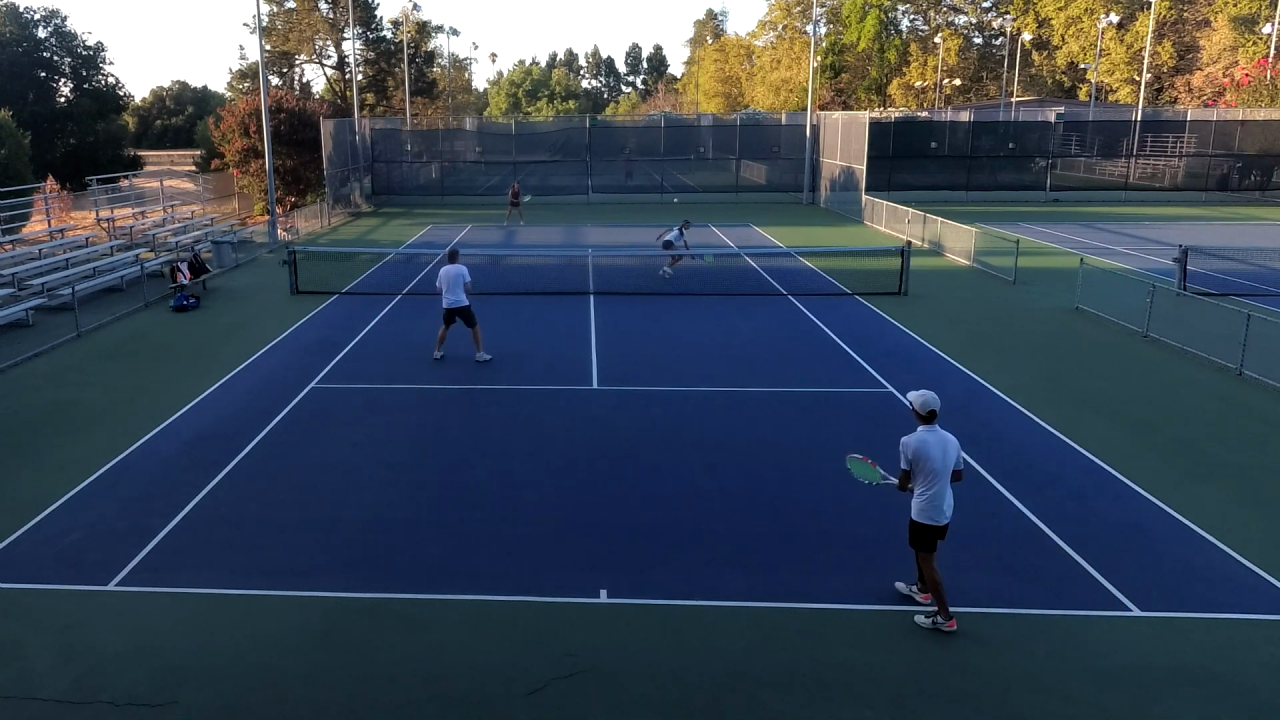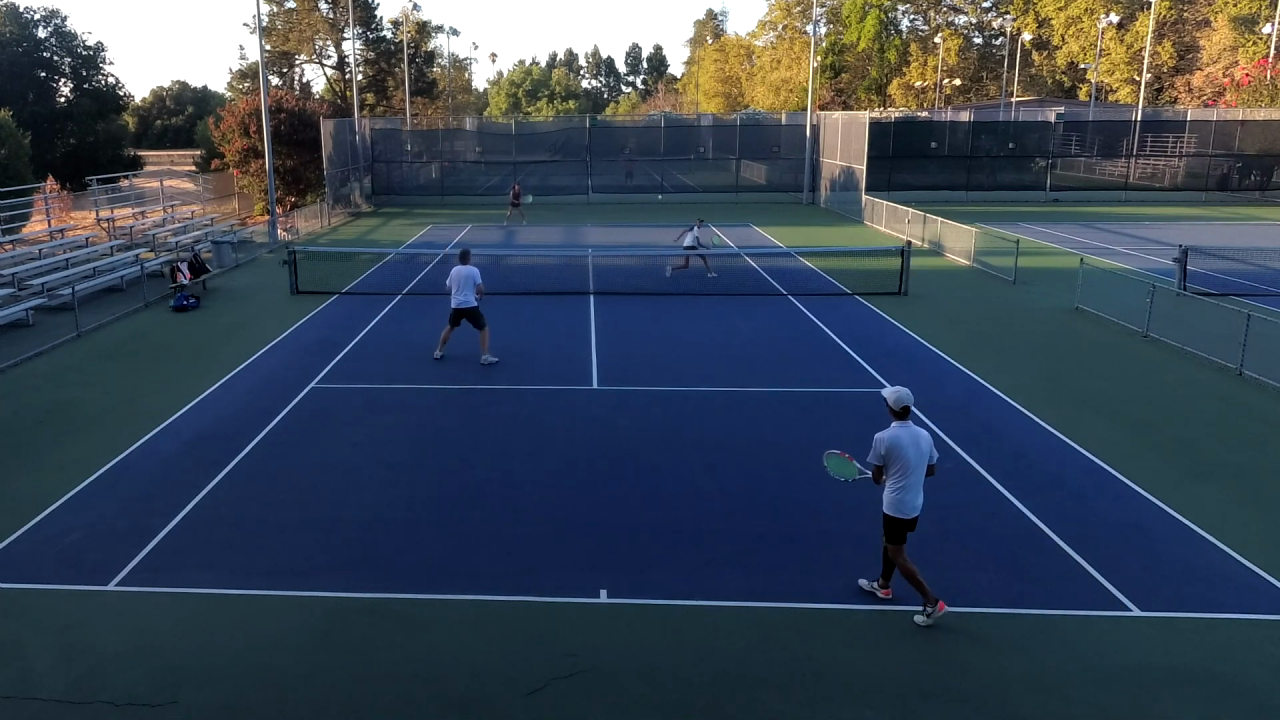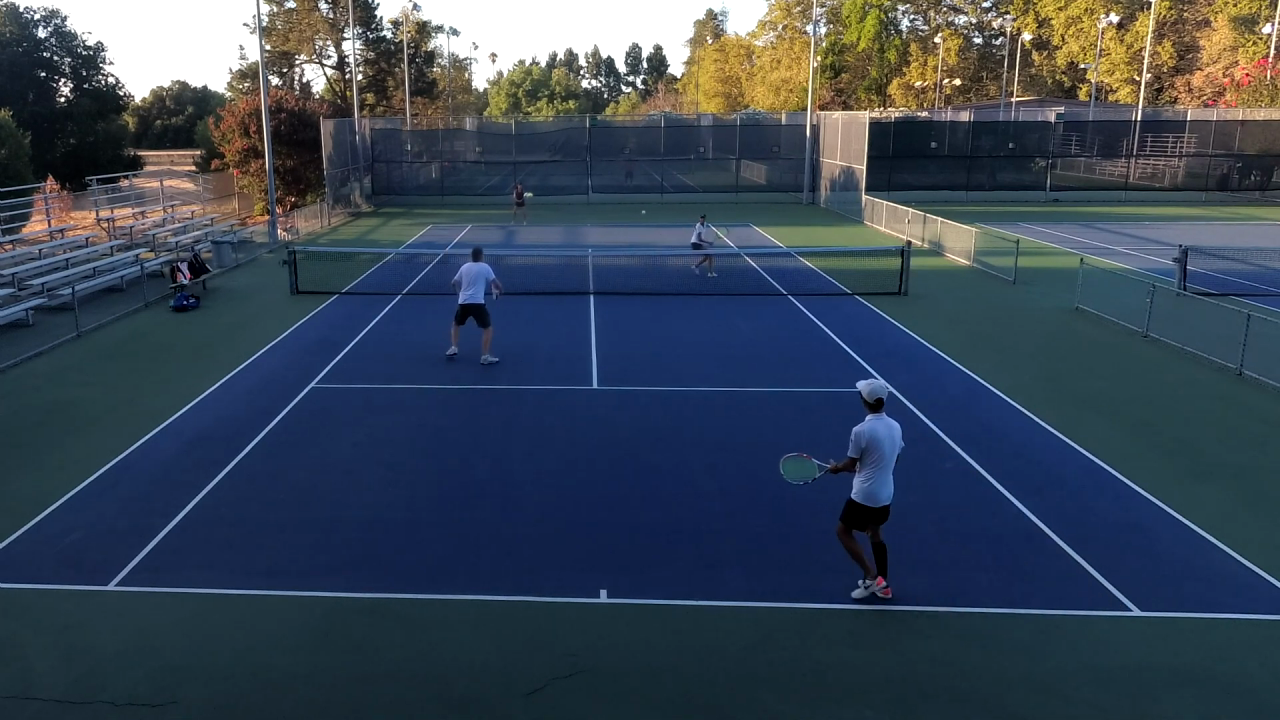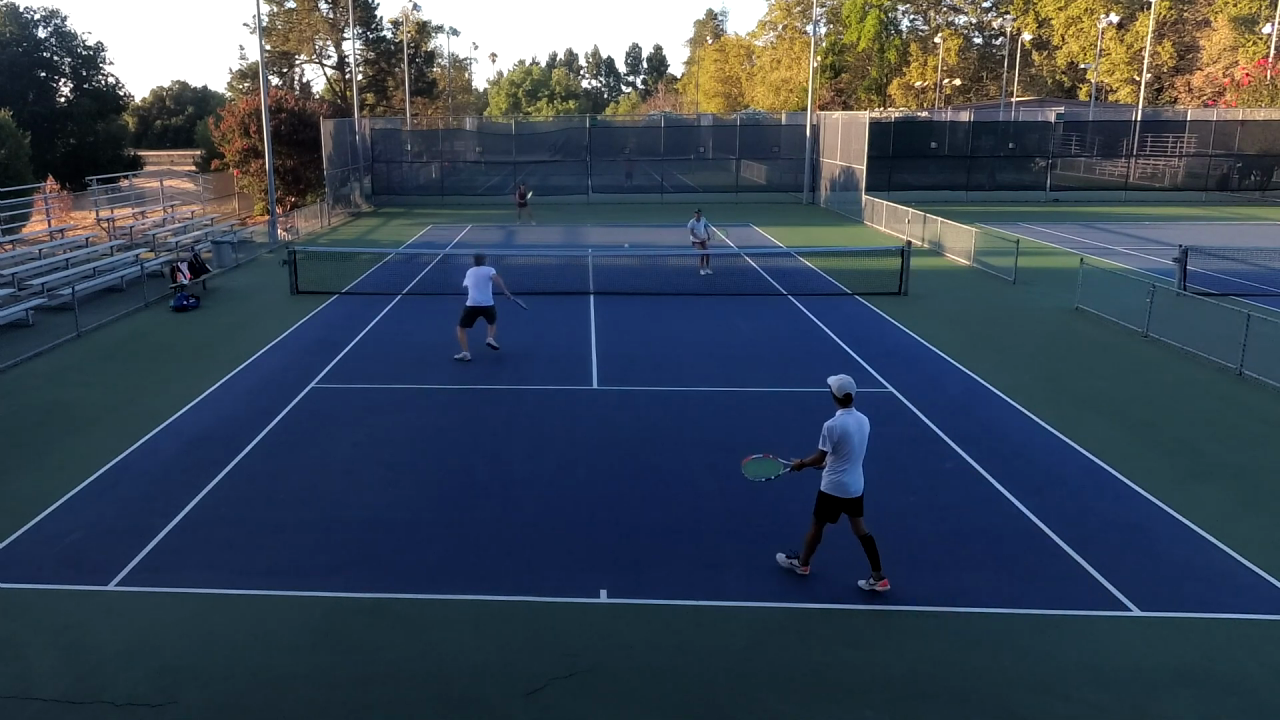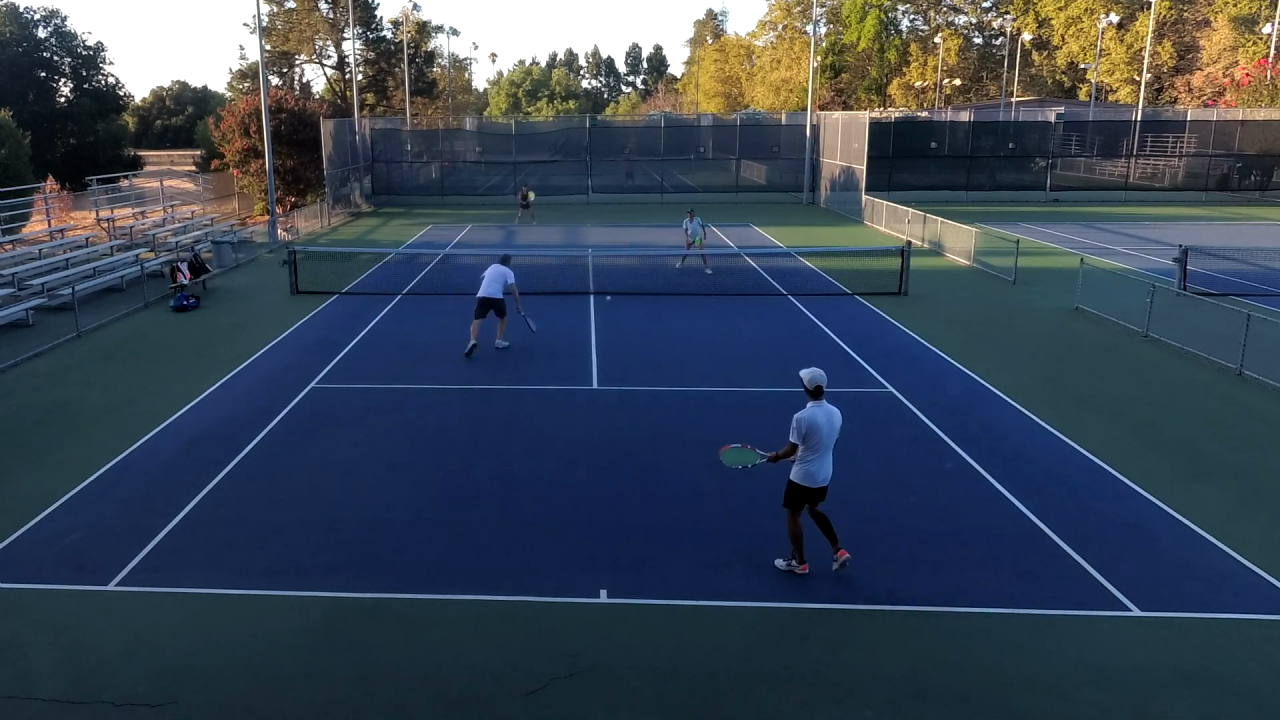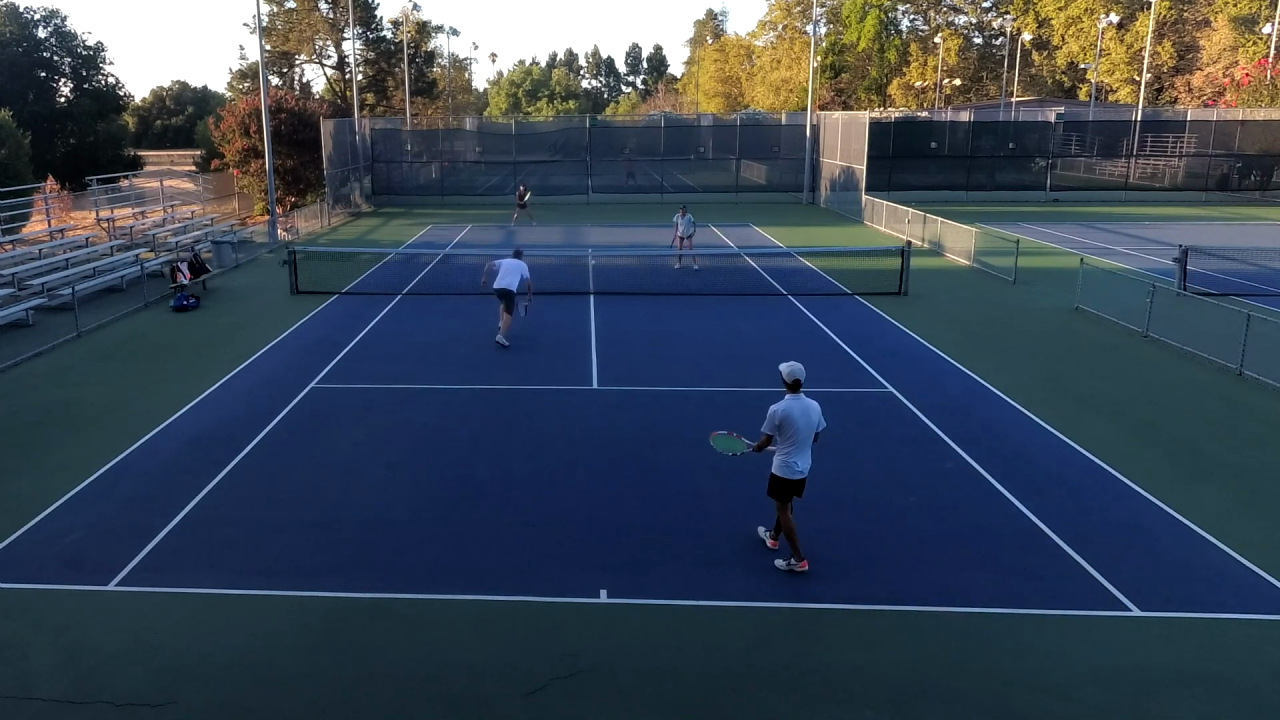
dt=0.2s
person 1, frame 1
left shoulder: (909, 442)
right shoulder: (951, 440)
left elbow: (903, 481)
right elbow: (957, 476)
left wrist: (907, 485)
left hip: (924, 511)
right hip: (944, 509)
left knee: (927, 561)
right knee: (925, 549)
left ankle: (945, 617)
right ankle: (923, 589)
person 1, frame 2
left shoulder: (883, 438)
right shoulder: (924, 435)
left elbow: (877, 475)
right elbow: (931, 470)
left wrist: (881, 479)
left hip: (895, 505)
right hip: (914, 503)
left knee: (897, 556)
right knee: (889, 541)
left ankle: (933, 603)
right ankle: (883, 585)
person 1, frame 3
left shoulder: (861, 431)
right shoulder: (895, 427)
left elbow: (850, 465)
left wrist: (836, 467)
left hip: (864, 494)
right hip: (885, 494)
left knee: (843, 532)
right knee: (875, 535)
left ankle: (872, 577)
right ankle: (882, 584)
person 1, frame 4
left shoulder: (833, 425)
right shoulder: (863, 420)
left elbow: (820, 459)
left wrist: (801, 463)
left hip: (834, 487)
right hip: (856, 486)
left knee: (816, 526)
right knee: (860, 528)
left ankle: (802, 563)
right ankle: (878, 577)
person 1, frame 5
left shoulder: (802, 417)
right shoulder: (835, 413)
left elbow: (791, 450)
left wrist: (776, 456)
left hip: (803, 476)
right hip: (824, 475)
left knee: (793, 516)
right knee: (814, 510)
left ankle: (799, 562)
right ankle: (838, 550)
person 1, frame 6
left shoulder: (777, 410)
right shoulder: (814, 407)
left elbow: (766, 441)
right elbow: (815, 437)
left wrist: (758, 446)
left hip: (784, 468)
right hip: (803, 467)
left knee: (783, 510)
right knee: (786, 503)
left ankle: (799, 559)
right ankle: (774, 536)
